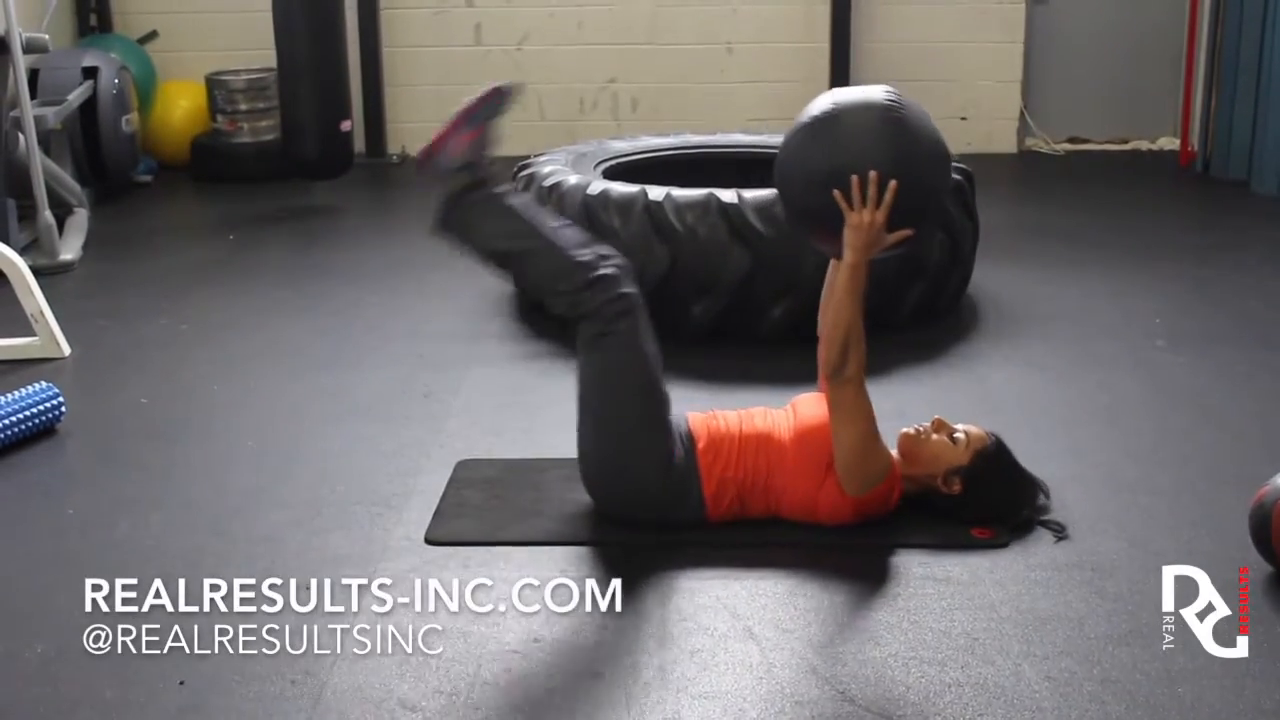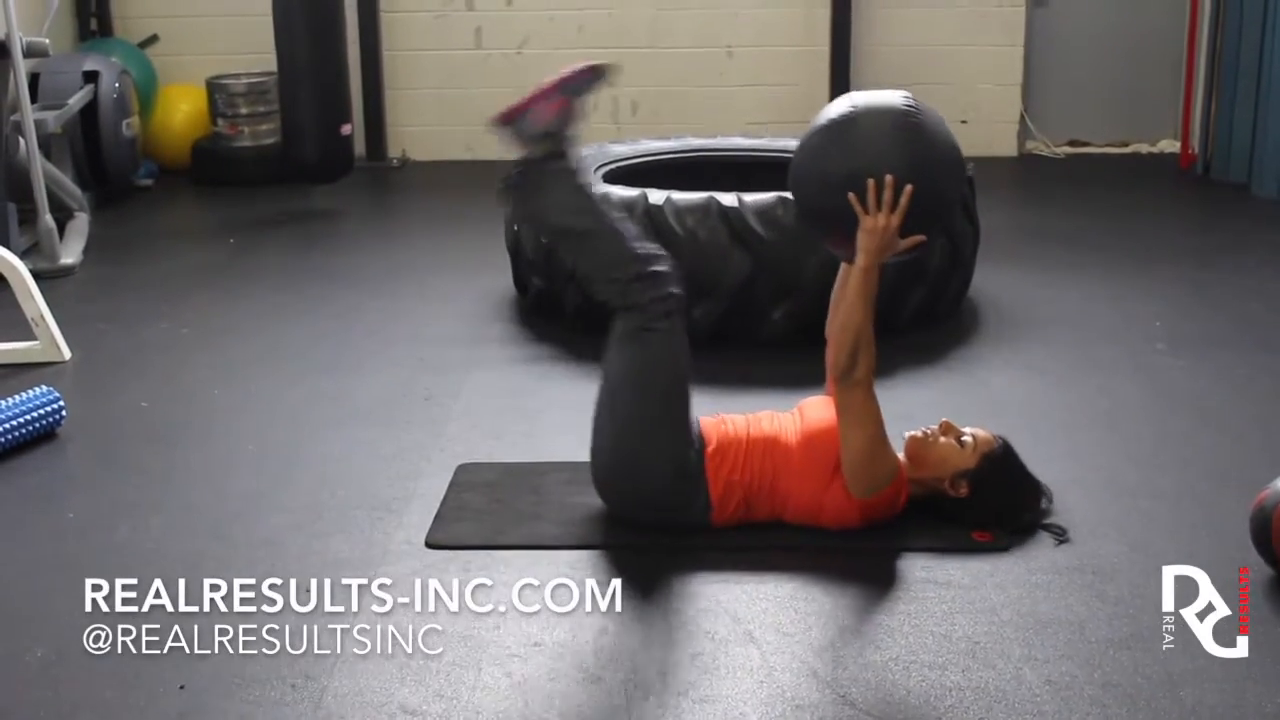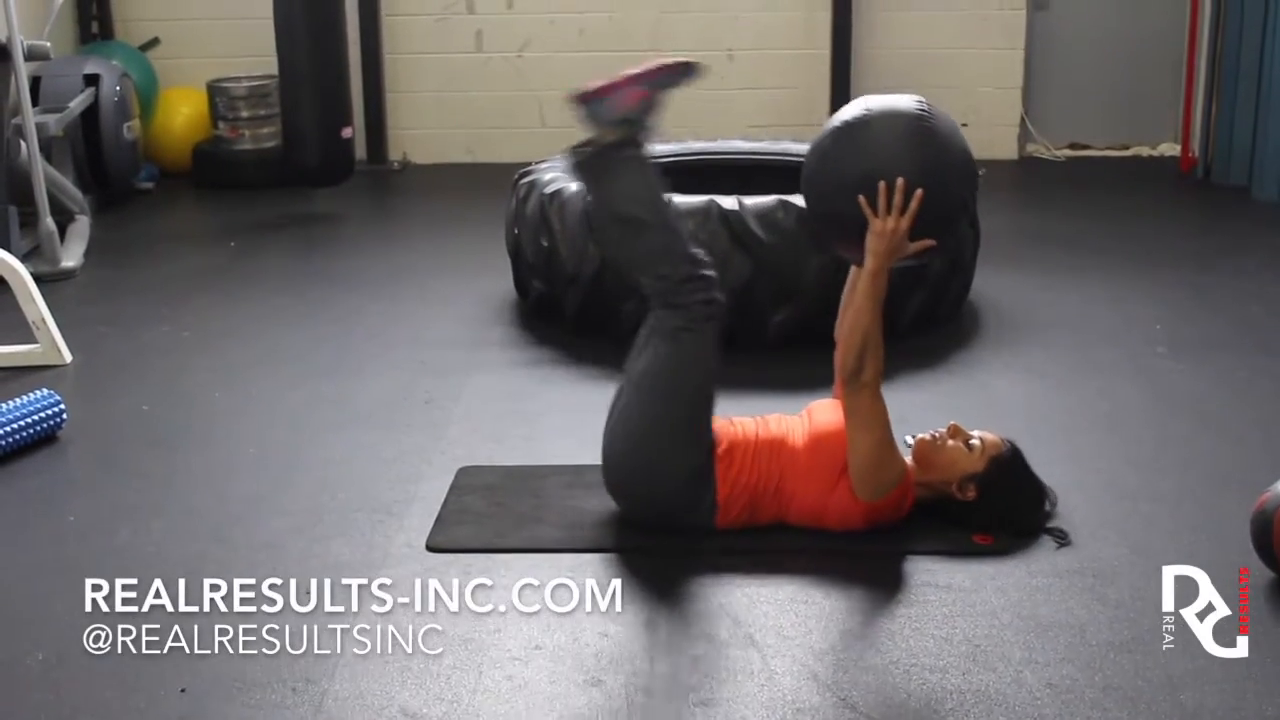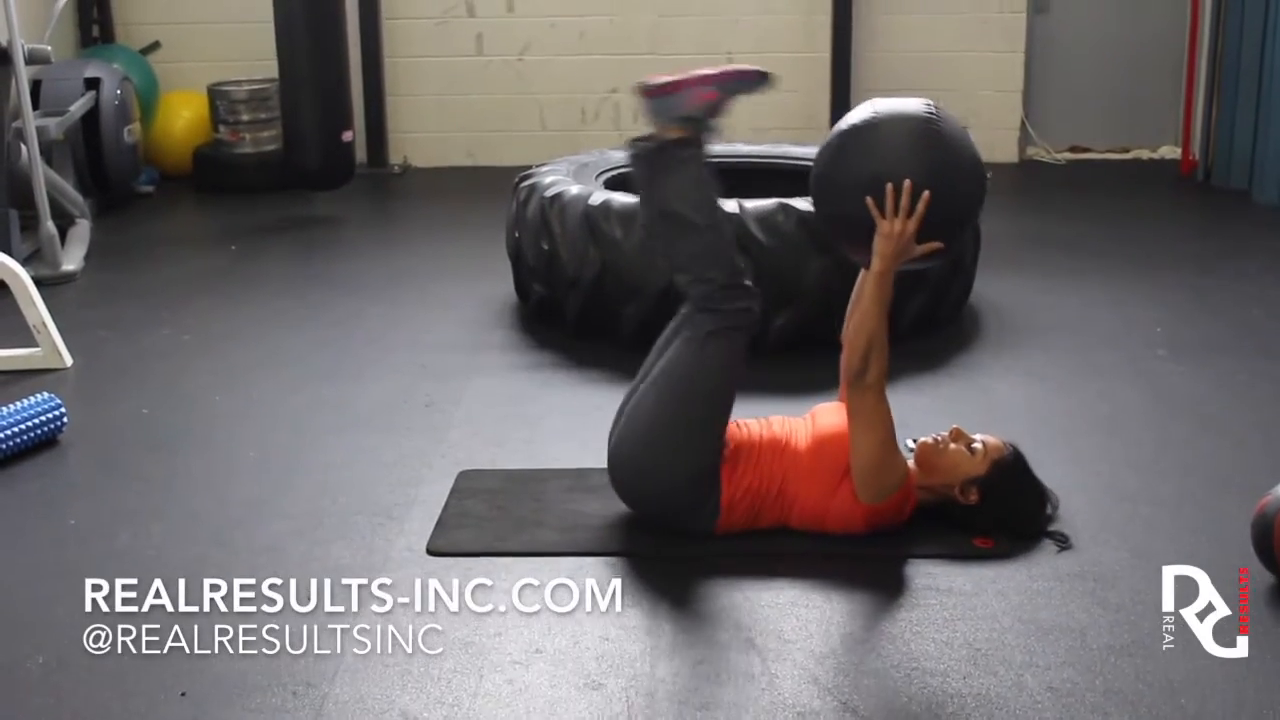
dt=0.1s
person 1, frame 1
left shoulder: (873, 483)
right shoulder: (880, 471)
left elbow: (841, 374)
right elbow: (839, 365)
left wrist: (855, 257)
right wrist: (846, 250)
left hip: (650, 484)
right hip: (681, 447)
left knee: (608, 295)
right knee: (604, 289)
left ankle: (465, 187)
right ankle: (469, 197)
person 1, frame 2
left shoulder: (879, 487)
right shoulder: (881, 468)
left elbow: (850, 374)
right elbow: (844, 360)
left wrist: (869, 259)
right wrist: (858, 244)
left hip: (662, 488)
right hip: (678, 460)
left knee: (648, 295)
right knee: (638, 290)
left ankle: (541, 156)
right ankle: (540, 165)
person 1, frame 3
left shoulder: (884, 491)
right shoulder: (902, 471)
left elbow: (858, 376)
right elbow: (848, 348)
left wrist: (877, 262)
right wrist: (866, 250)
left hip: (659, 482)
left knee: (691, 298)
right knee: (680, 294)
left ankle: (614, 139)
right ankle: (613, 142)
person 1, frame 4
left shoulder: (885, 496)
right shoulder: (891, 471)
left elbow: (862, 377)
right elbow: (858, 358)
left wrist: (883, 265)
right wrist: (878, 259)
left hip: (659, 476)
right hip: (655, 458)
left knee: (722, 305)
right knee: (714, 297)
left ankle: (677, 134)
right ankle: (669, 140)
